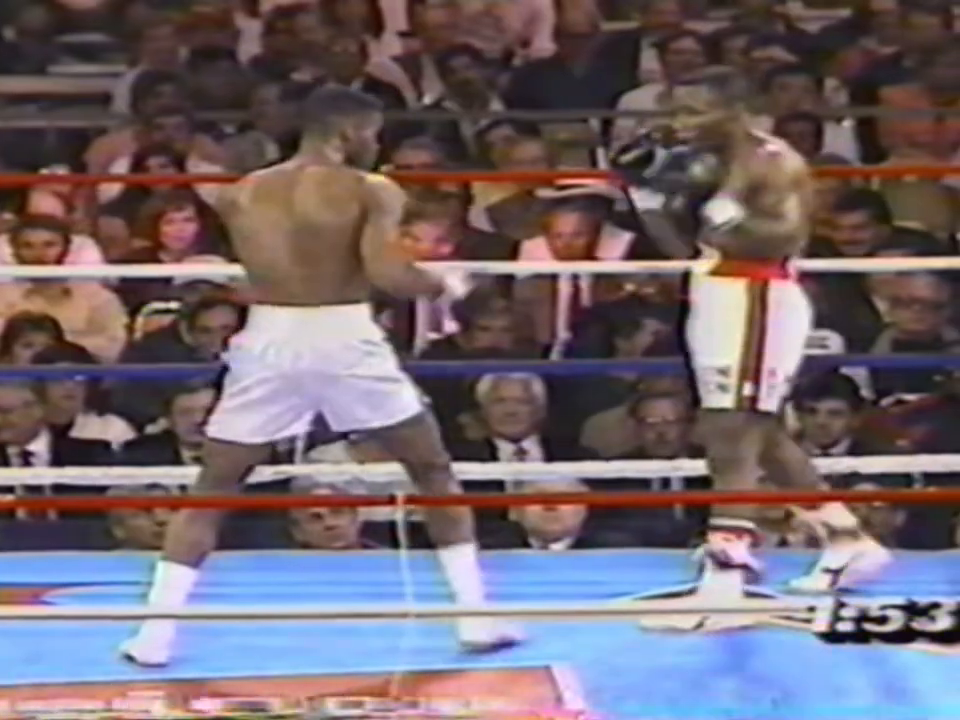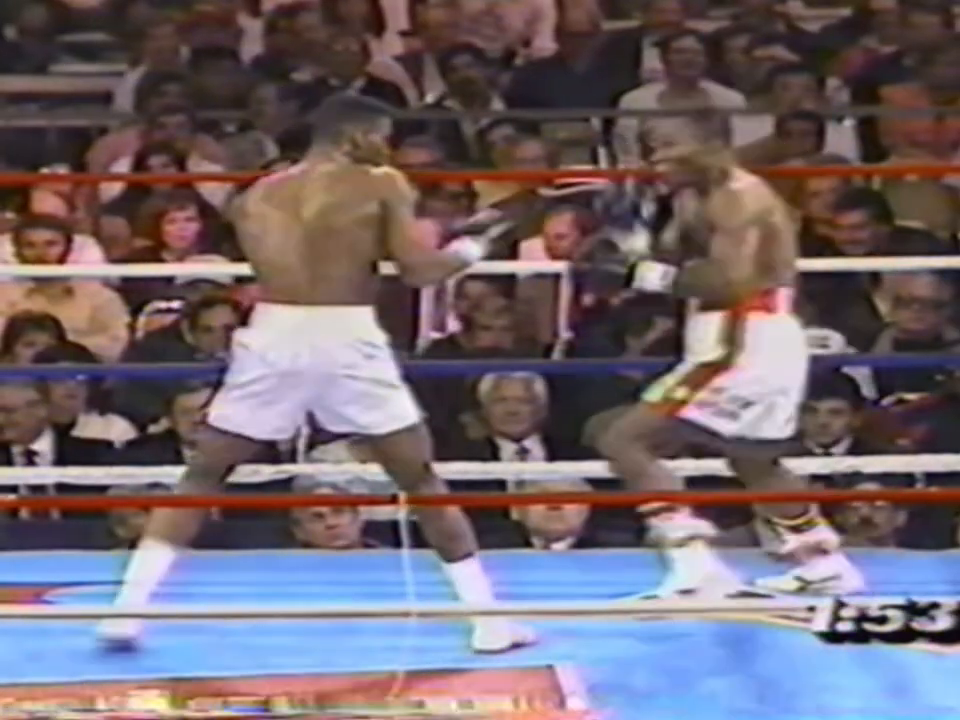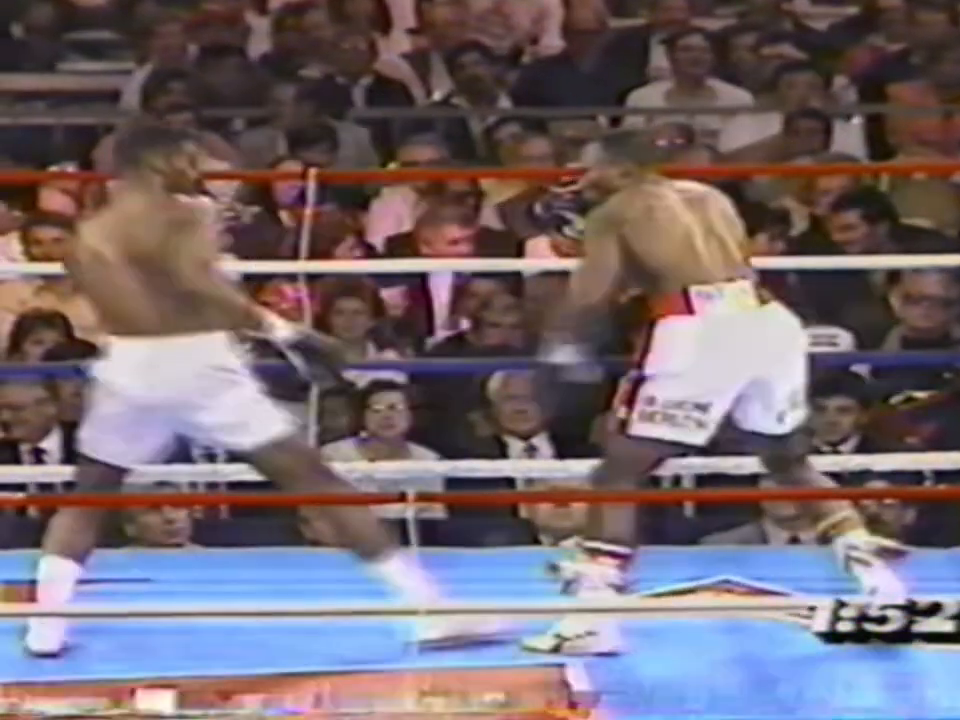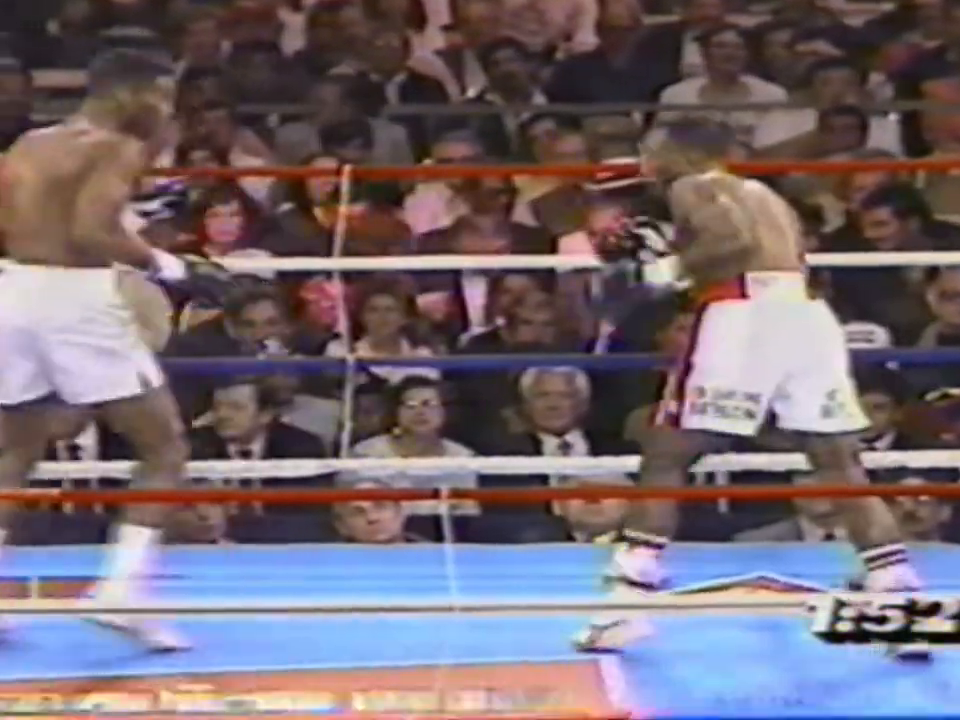
dt=0.3s
person 1, frame 1
left shoulder: (241, 195)
right shoulder: (371, 191)
left elbow: (260, 266)
right elbow: (386, 277)
right wrist: (450, 285)
left hip: (270, 342)
right hip: (346, 341)
left knee: (211, 491)
right knee: (434, 472)
left ankle: (155, 634)
right ankle: (476, 617)
person 1, frame 2
left shoulder: (257, 197)
right shoulder: (384, 185)
left elbow: (278, 269)
right elbow: (420, 267)
right wrist: (471, 247)
left hip: (271, 342)
right hip: (347, 343)
left knee: (201, 481)
right knee: (425, 487)
left ankle: (127, 611)
right ankle: (486, 621)
person 1, frame 3
left shoulder: (84, 237)
right shoulder: (189, 213)
right elbow: (198, 283)
right wrist: (281, 330)
left hip: (126, 371)
right hip: (203, 367)
left knee: (86, 498)
right knee: (322, 488)
left ankle: (47, 623)
right ankle: (433, 611)
person 1, frame 4
right shoulder: (116, 150)
right elbow: (91, 231)
left wrist: (143, 219)
right wrist: (164, 262)
right hip: (78, 304)
right knee: (165, 450)
right ankle: (122, 593)
person 2, frame 1
left shoulder: (774, 163)
right shoulder: (706, 158)
left elbow: (785, 237)
right elbow: (677, 236)
left wrist: (716, 204)
right wrist: (646, 192)
left hip: (757, 303)
right hip: (724, 299)
left knee: (730, 443)
right knee: (761, 439)
left ankle: (726, 582)
right ankle: (849, 543)
person 2, frame 2
left shoulder: (736, 201)
right shoulder: (695, 199)
left elbow: (729, 284)
left wrist: (658, 274)
left hip: (743, 346)
right hip: (750, 342)
left knee: (621, 438)
right knee: (750, 459)
left ankle: (696, 561)
right ankle: (825, 565)
person 2, frame 3
left shoulder: (615, 214)
right shoulder: (709, 197)
left elbow: (589, 296)
left wrist: (560, 352)
left hip: (693, 335)
right hip: (759, 319)
left knee: (618, 474)
right knee: (790, 465)
left ankle: (591, 618)
right ankle: (873, 569)
person 2, frame 4
left shoulder: (691, 189)
right shoulder: (765, 197)
left elbow: (731, 238)
left wrist: (671, 268)
right wrist: (670, 254)
left hip: (743, 322)
right hip: (809, 318)
left knee: (664, 459)
right knee: (843, 471)
left ankle: (626, 605)
